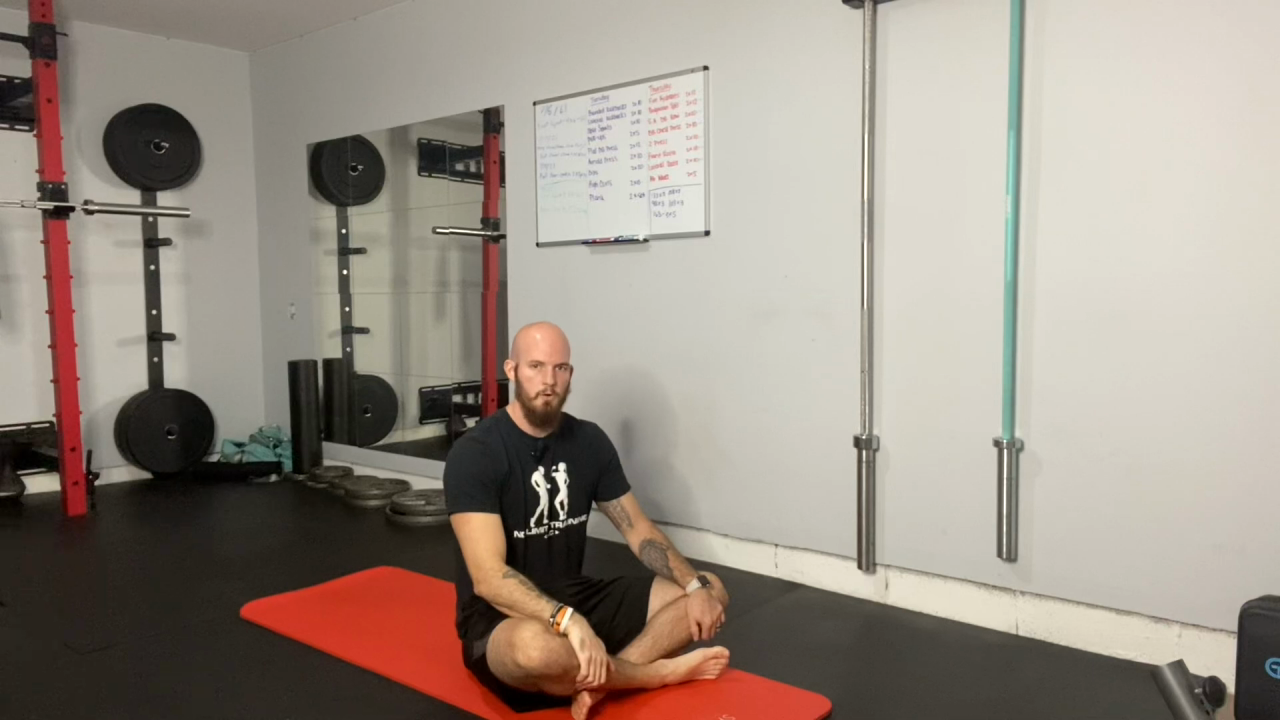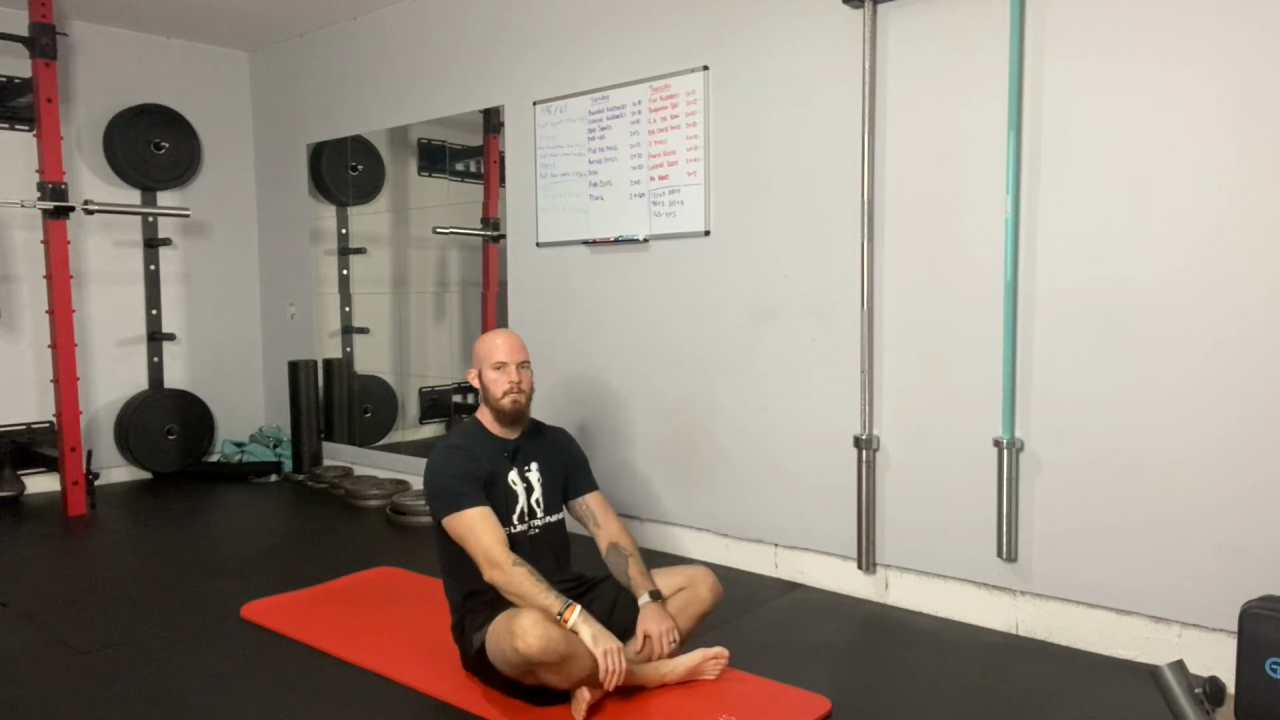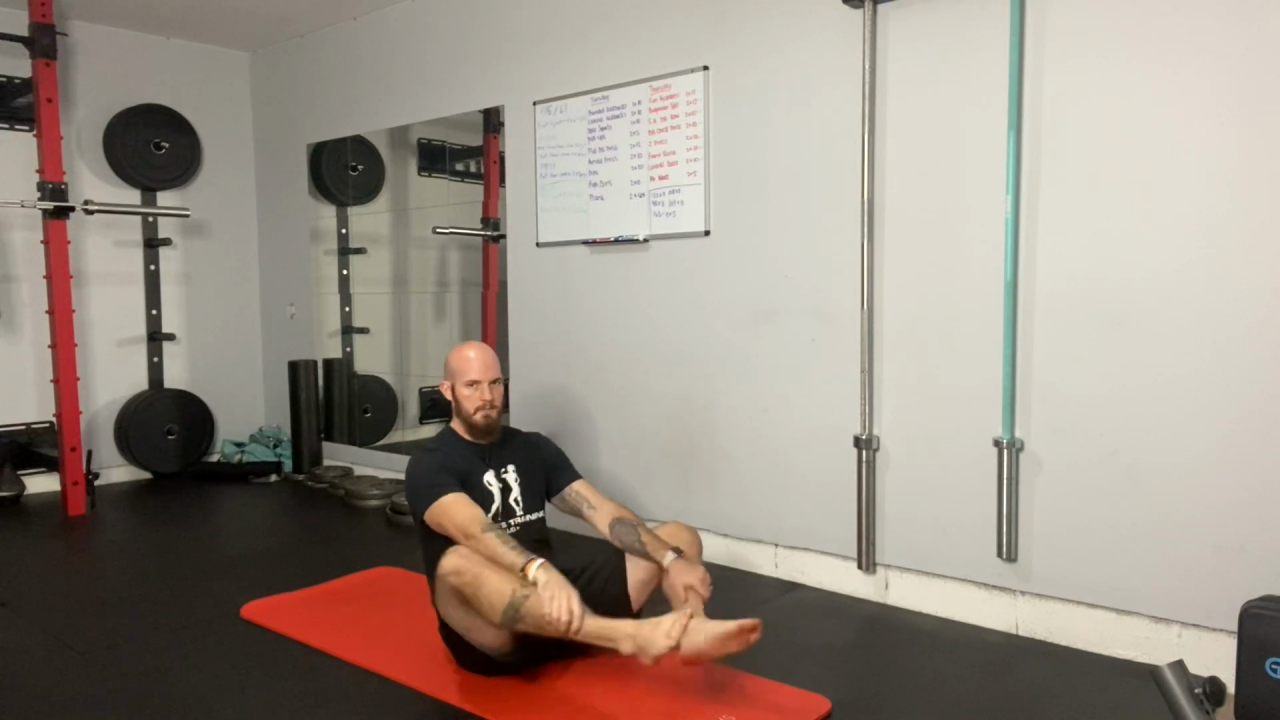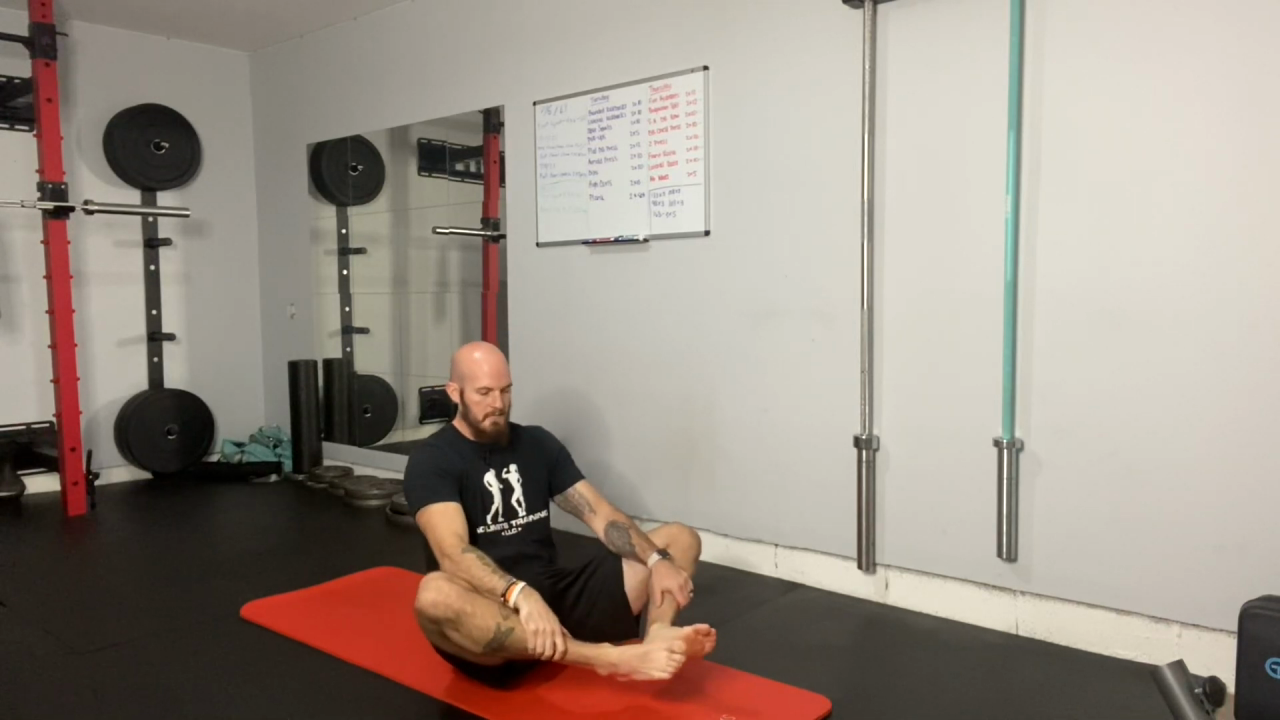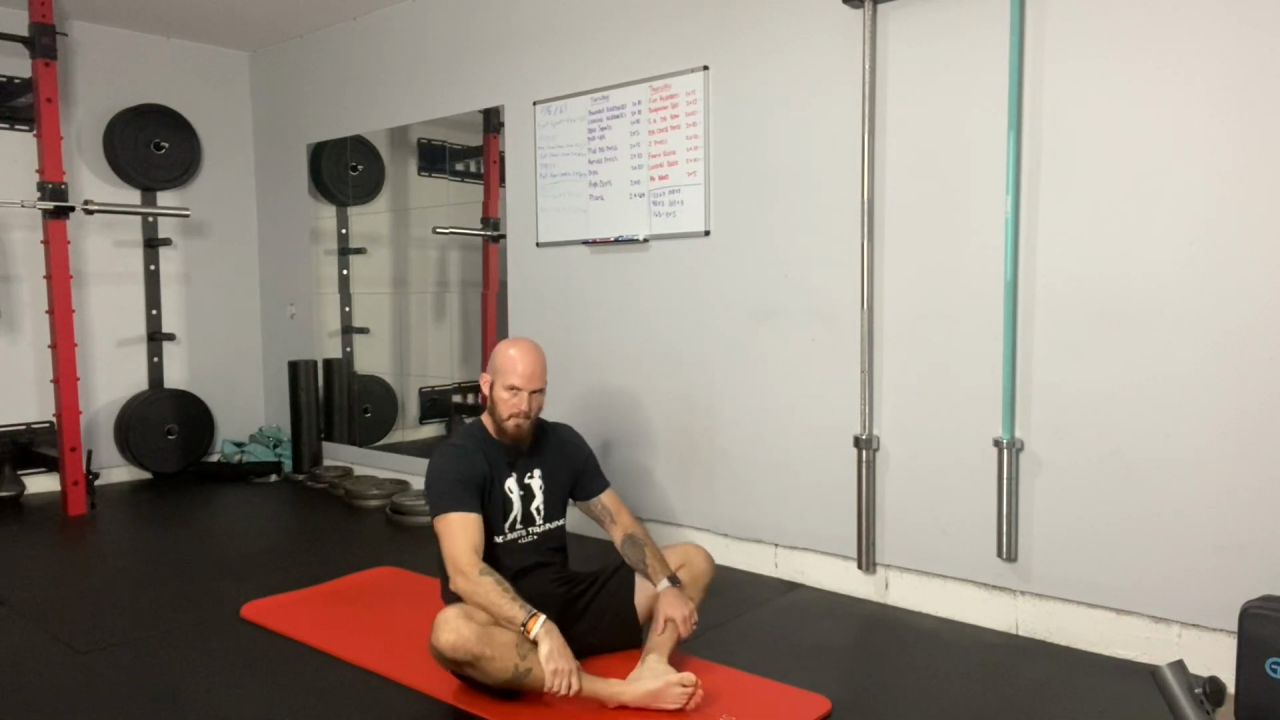
dt=1s
person 1, frame 1
left shoulder: (589, 441)
right shoulder: (475, 453)
left elbow: (638, 528)
right elbow: (489, 578)
left wrist: (694, 585)
right wrist: (568, 621)
left hip: (576, 595)
right hip: (501, 617)
left knee: (711, 591)
right knee: (534, 647)
left ankle: (599, 678)
right ankle: (658, 671)
person 1, frame 2
left shoulder: (557, 443)
right shoulder: (453, 459)
left elbow: (608, 529)
right elbow: (497, 566)
left wrist: (649, 600)
right wrist: (579, 621)
left hip: (563, 593)
right hip: (493, 617)
left knee: (702, 584)
right knee: (535, 634)
left ankle: (599, 678)
right ankle: (651, 671)
person 1, frame 3
left shoulder: (534, 448)
right shoulder: (430, 465)
left elbow: (603, 514)
right elbow: (476, 533)
left wrist: (673, 559)
right wrist: (539, 571)
left hip: (553, 601)
right hip: (490, 632)
left knee: (680, 537)
right knee: (457, 564)
left ankle: (694, 636)
right ankle: (626, 636)
person 1, frame 4
left shoulder: (537, 443)
right shoulder: (432, 461)
left elbow: (601, 515)
right elbow: (454, 554)
left wrist: (658, 560)
right wrist: (520, 595)
left hip: (557, 593)
right hip: (490, 615)
left knee: (680, 538)
right knee: (434, 595)
left ankle: (658, 637)
right ankle: (604, 657)
person 1, frame 5
left shoulder: (563, 442)
right shoulder: (456, 458)
left elbow: (620, 523)
right elbow: (464, 572)
left wrist: (666, 585)
right wrist: (541, 629)
left hip: (564, 596)
right hip: (499, 619)
left knee: (695, 560)
right knee: (452, 633)
left ankle: (651, 666)
right ankle: (614, 690)
